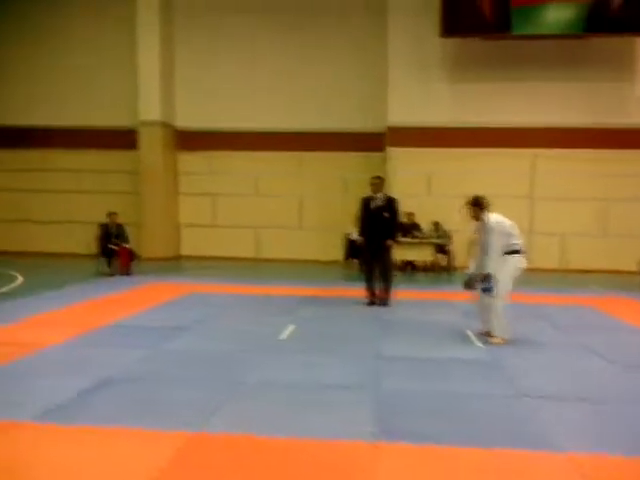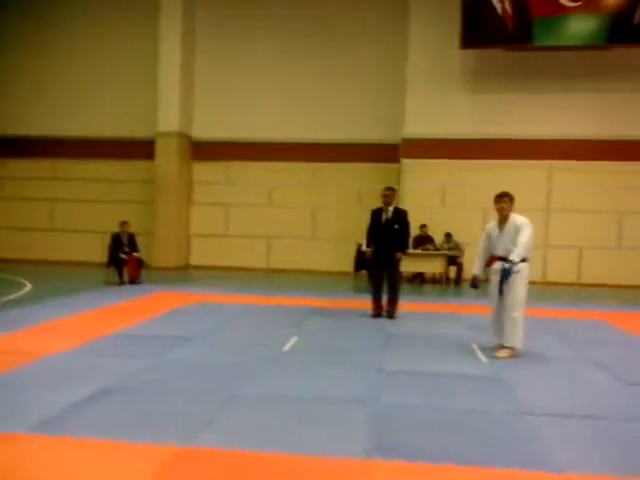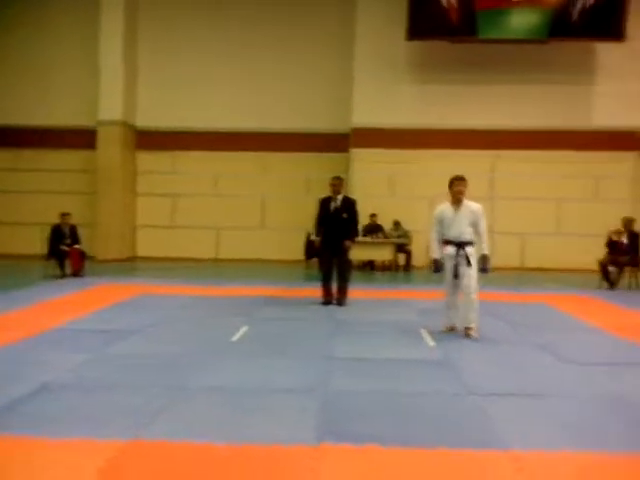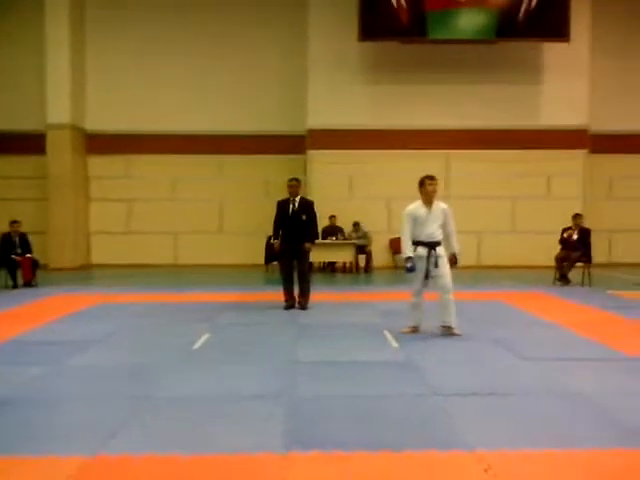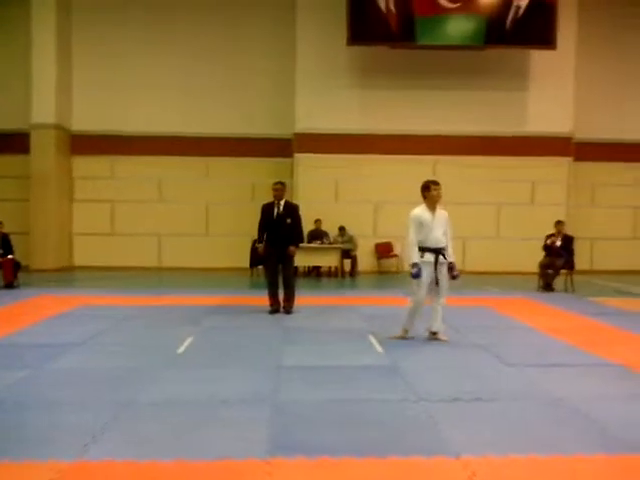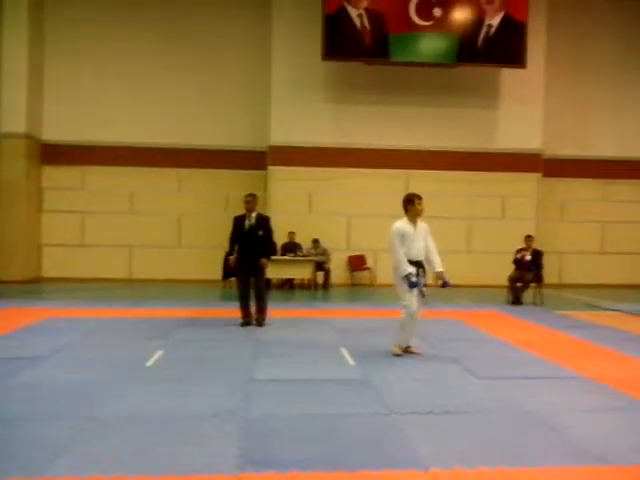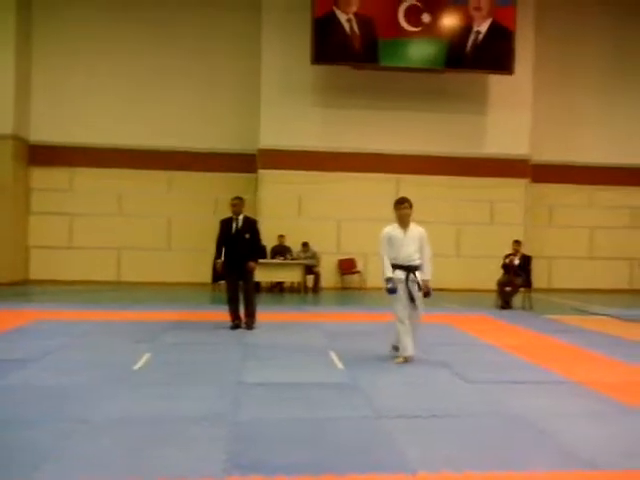
dt=0.3s
person 1, frame 1
left shoulder: (494, 223)
right shoulder: (482, 225)
left elbow: (494, 250)
right elbow: (480, 251)
left wrist: (488, 274)
right wrist: (472, 274)
left hip: (511, 259)
right hip: (498, 260)
left knee: (494, 295)
right knee: (483, 295)
left ankle: (500, 334)
right ankle: (491, 328)
person 1, frame 2
left shoulder: (522, 222)
right shoulder: (491, 227)
left elbow: (523, 244)
right elbow: (483, 251)
left wrist: (511, 261)
right wrist: (476, 273)
left hip: (517, 267)
right hip: (498, 267)
left knee: (514, 307)
right knee: (497, 307)
left ankle: (512, 346)
right ankle: (502, 341)
person 1, frame 3
left shoulder: (475, 208)
right shoulder: (441, 210)
left elbow: (482, 232)
right elbow: (435, 235)
left wrist: (484, 255)
right wrist: (435, 257)
left hip: (468, 251)
right hip: (449, 252)
left knee: (470, 289)
right knee: (450, 289)
left ankle: (469, 326)
right ankle: (451, 323)
person 1, frame 4
left shoulder: (443, 209)
right shoulder: (412, 210)
left elbow: (449, 231)
right elbow: (406, 235)
left wrist: (453, 252)
right wrist: (408, 257)
left hip: (438, 252)
right hip: (419, 253)
left knee: (446, 287)
right knee: (417, 290)
left ankle: (448, 325)
right ankle: (415, 324)
person 1, frame 5
left shoulder: (444, 215)
right shoulder: (417, 214)
left elbow: (448, 239)
right elbow: (412, 240)
left wrist: (451, 262)
right wrist: (414, 263)
left hip: (441, 259)
right hip: (424, 259)
left knee: (439, 296)
right knee: (419, 296)
left ankle: (435, 330)
right ankle: (406, 328)
person 1, frame 6
left shoulder: (424, 227)
right shoulder: (398, 227)
left elbow: (431, 250)
right elbow: (398, 254)
left wrist: (439, 271)
right wrist: (408, 274)
left hip: (419, 271)
right hip: (404, 271)
left knee: (415, 310)
right knee: (411, 309)
left ankle: (406, 344)
right ankle: (399, 343)
person 1, frame 7
left shoulder: (420, 232)
right shoulder: (388, 232)
left elbow: (426, 257)
right elbow: (385, 256)
left wrist: (426, 280)
right wrist: (389, 278)
left hip: (414, 276)
right hip: (397, 276)
left knee: (416, 314)
right knee: (401, 315)
left ankle: (399, 344)
right ankle: (406, 352)
person 2, frame 1
left shoulder: (390, 202)
right shoulder: (365, 201)
left elbow: (395, 221)
right elbow: (362, 219)
left wrist: (391, 238)
right wrist: (361, 236)
left hip: (384, 241)
right hip: (368, 241)
left knee: (385, 269)
right knee: (368, 269)
left ankle: (384, 296)
right ankle: (372, 296)
person 2, frame 2
left shoulder: (401, 213)
right shoulder: (375, 212)
left elbow: (405, 234)
right elbow: (371, 231)
left wrist: (401, 251)
right wrist: (369, 247)
left hip: (393, 253)
right hip: (377, 252)
left knee: (393, 282)
right knee: (376, 281)
left ankle: (391, 309)
right ankle: (377, 309)
person 2, frame 3
left shoulder: (350, 202)
right shoulder: (324, 201)
left elbow: (354, 222)
right elbow: (320, 220)
left wrist: (350, 239)
right wrist: (318, 236)
left hip: (342, 241)
right hip: (326, 240)
left knee: (343, 270)
right knee: (325, 269)
left ankle: (341, 296)
right ankle: (327, 296)
person 2, frame 4
left shoulder: (308, 204)
right shoulder: (281, 204)
left elbow: (312, 224)
right elbow: (277, 222)
left wrist: (310, 241)
right wrist: (276, 239)
left hip: (302, 244)
right hip: (285, 243)
left knee: (303, 273)
right knee: (286, 273)
left ankle: (303, 300)
right ankle: (289, 300)
person 2, frame 5
left shoulder: (293, 207)
right shoulder: (266, 207)
left elbow: (297, 228)
right elbow: (262, 226)
left wrist: (294, 245)
right wrist: (260, 243)
left hip: (286, 247)
right hip: (270, 247)
left knee: (288, 277)
right knee: (271, 277)
left ankle: (288, 304)
right ankle: (274, 304)
person 2, frame 6
left shoulder: (264, 220)
right shoulder: (238, 219)
left elbow: (269, 240)
right elbow: (233, 238)
left wrist: (266, 257)
right wrist: (232, 255)
left hip: (258, 260)
right hip: (242, 259)
left knee: (260, 289)
right knee: (243, 289)
left ankle: (260, 317)
right ankle: (246, 317)
person 2, frame 7
left shoulder: (252, 222)
right shoulder: (224, 223)
left elbow: (257, 243)
right elbow: (220, 242)
left wrist: (254, 260)
right wrist: (218, 259)
left hip: (246, 263)
right hip: (230, 263)
left knee: (249, 292)
right knee: (232, 293)
left ankle: (250, 320)
right ankle: (236, 320)
